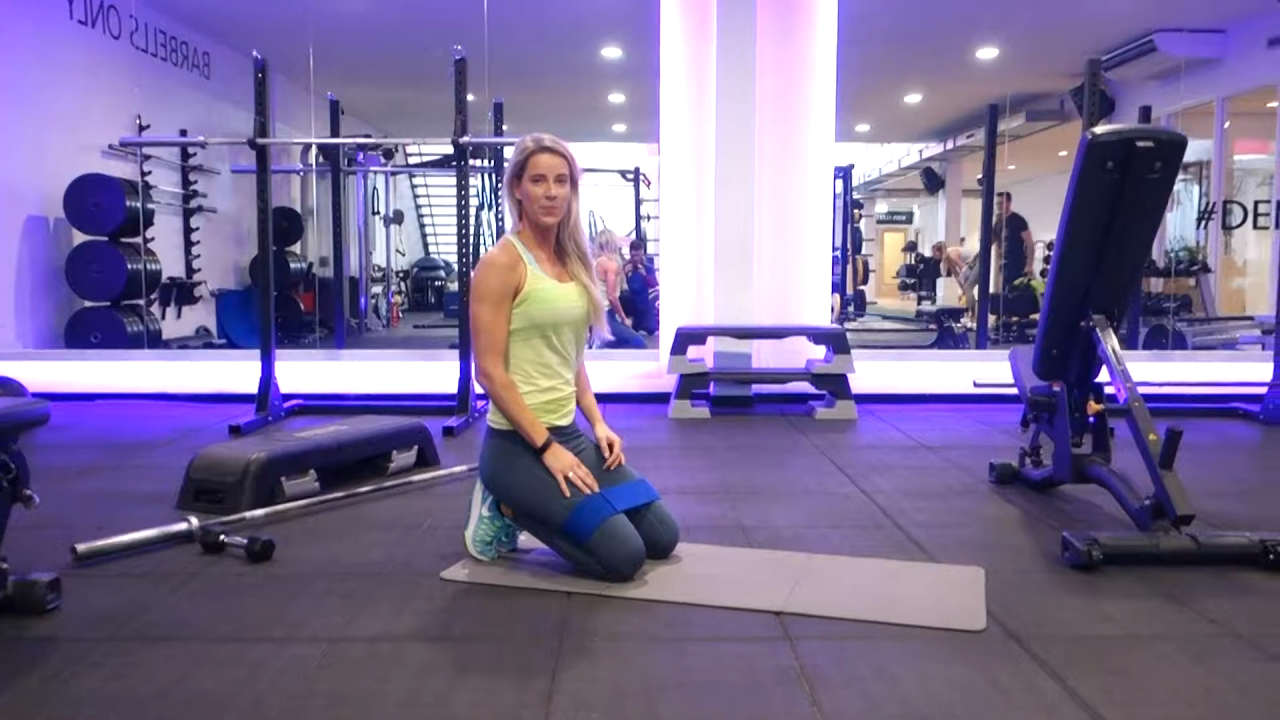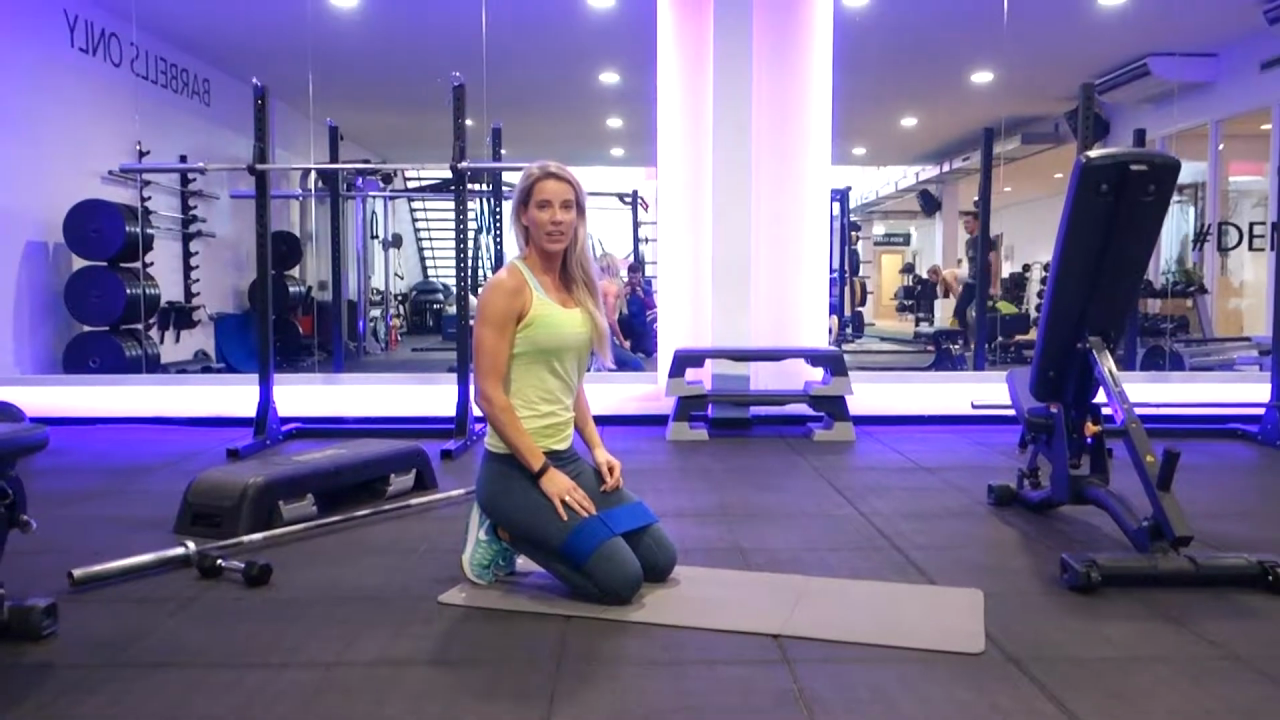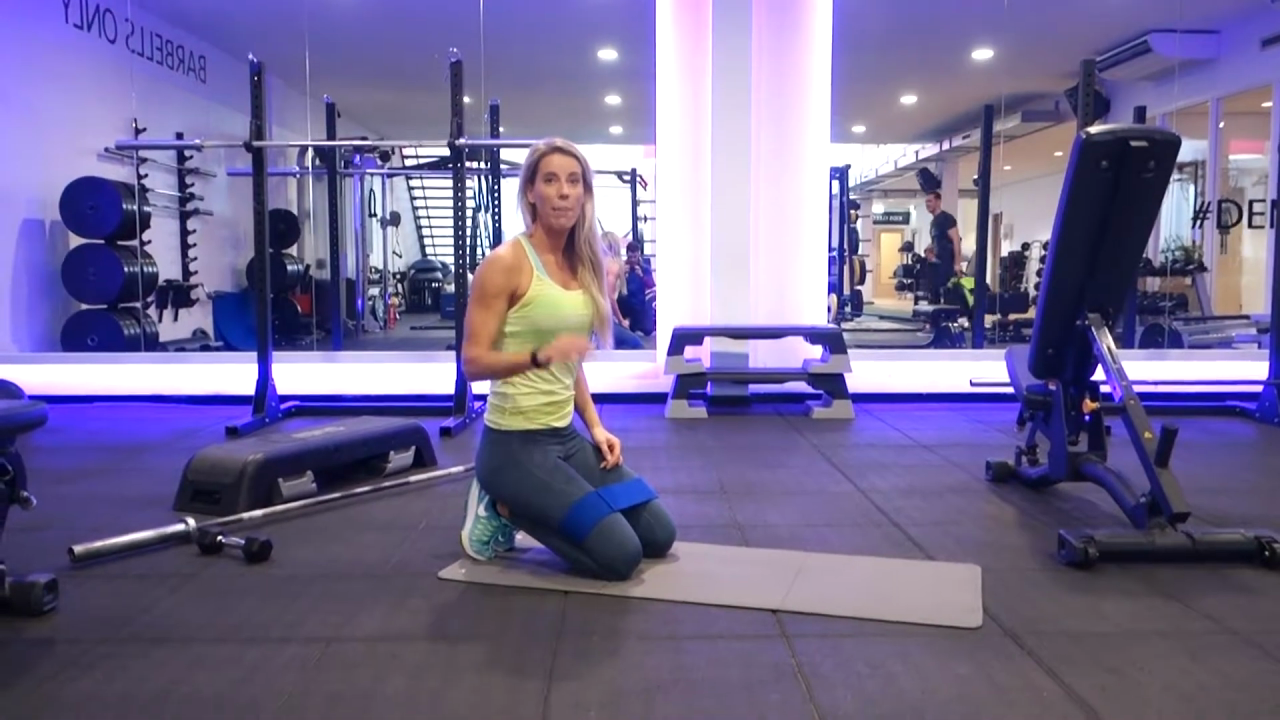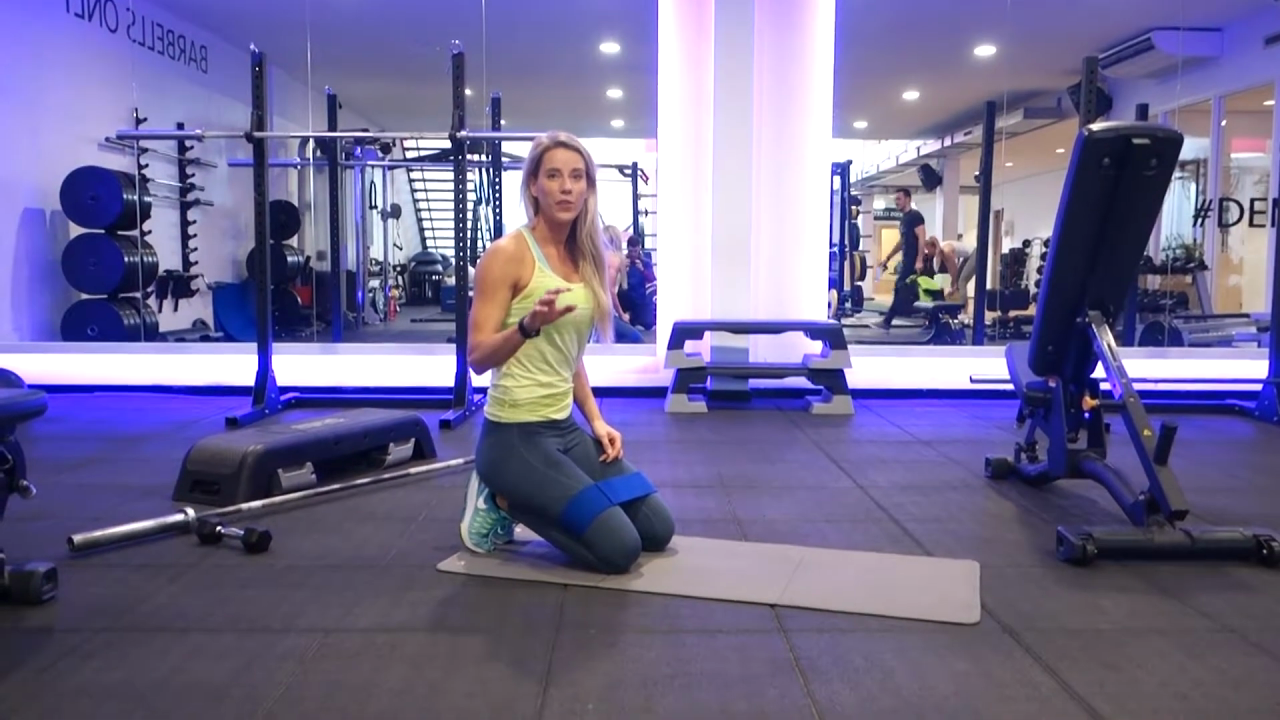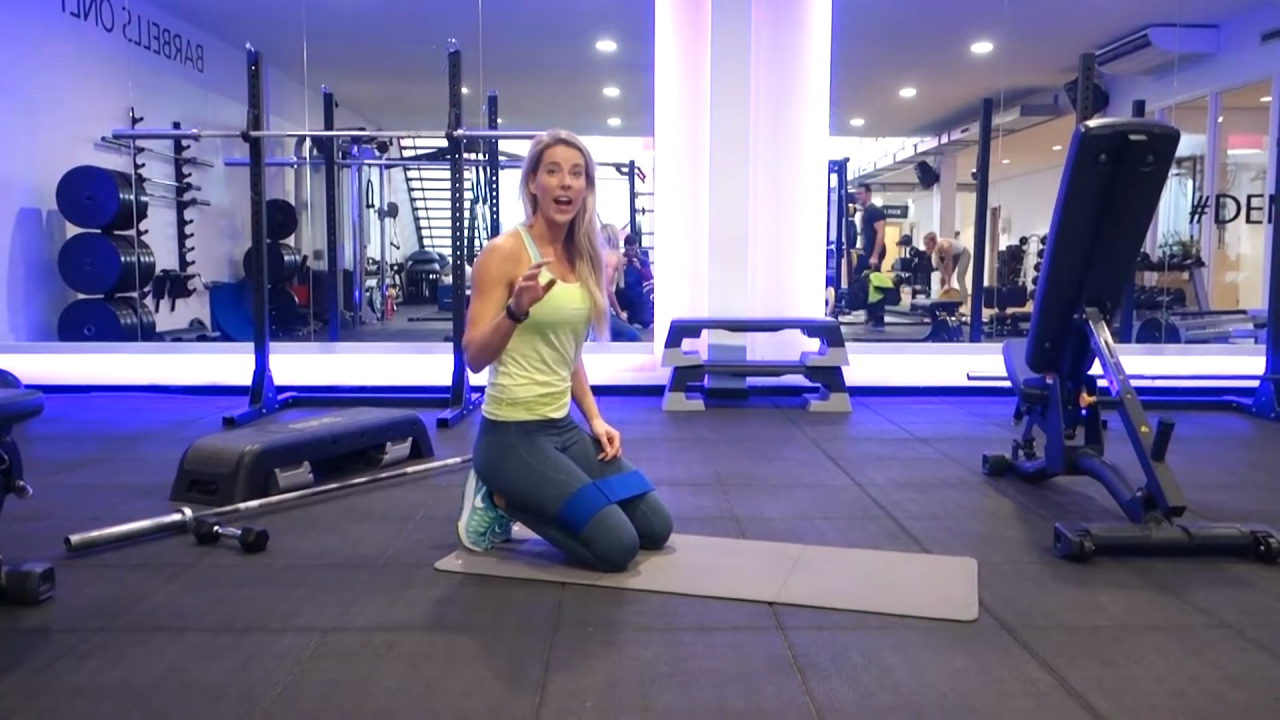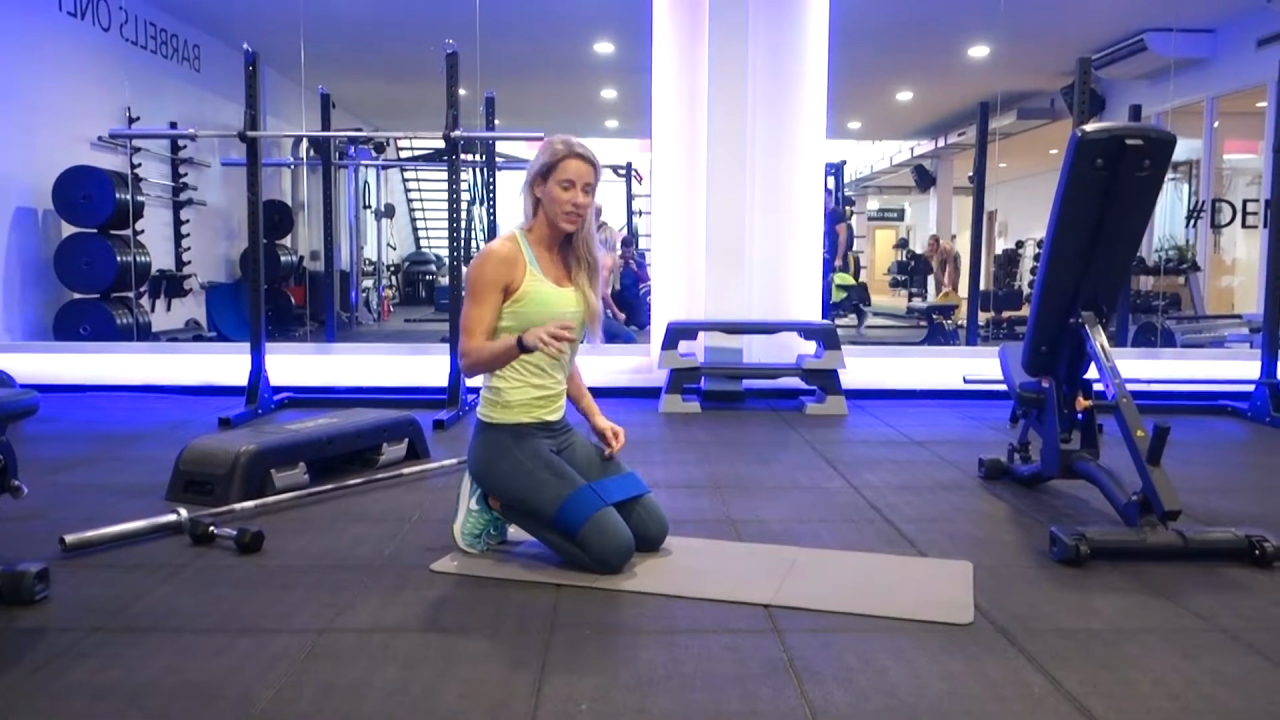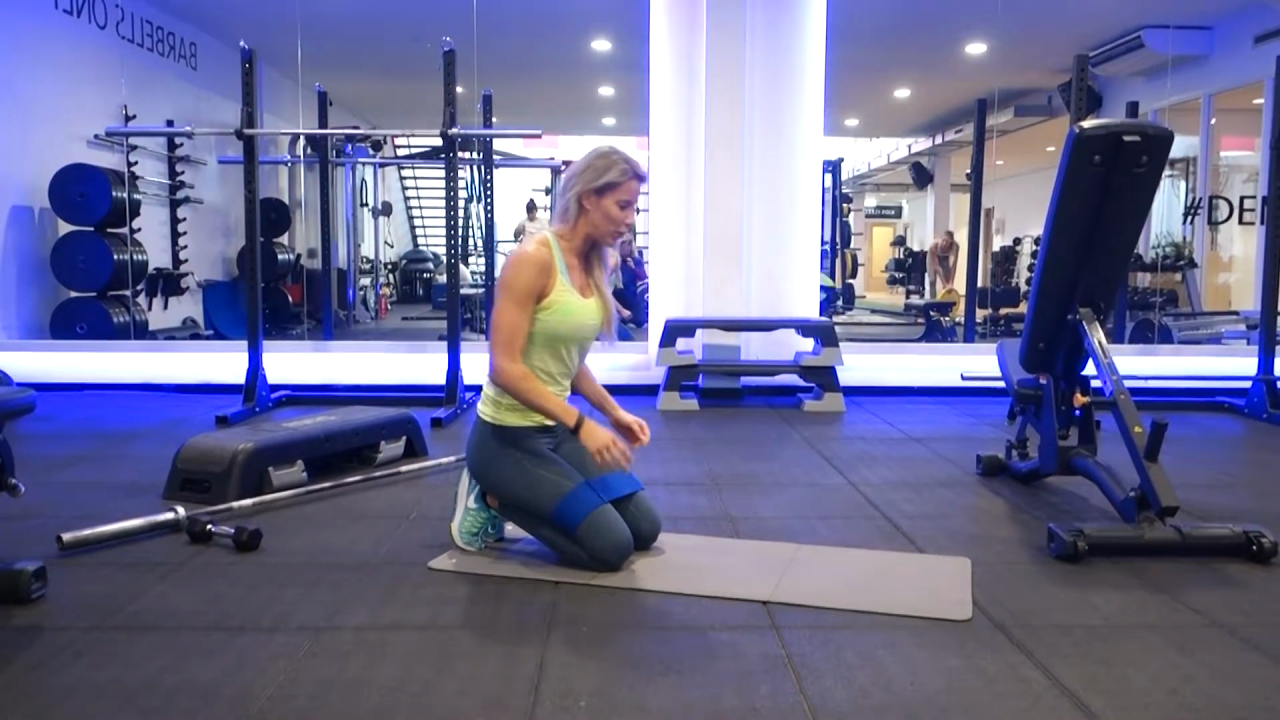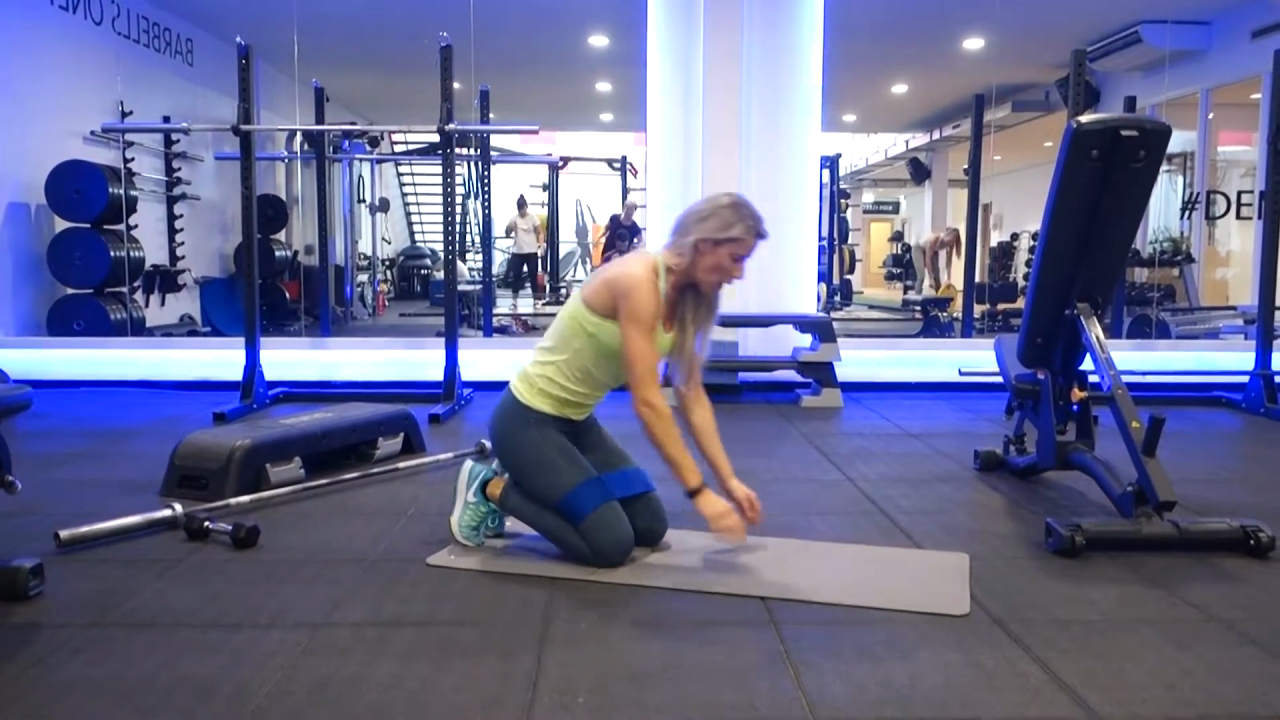
dt=0.4s
person 1, frame 1
left shoulder: (572, 260)
right shoulder: (502, 262)
right elbow: (489, 371)
left wrist: (597, 423)
right wrist: (545, 449)
left hip: (568, 432)
right hip: (518, 444)
left knee: (661, 538)
right knee: (622, 557)
left ankle: (527, 508)
right ankle: (505, 514)
person 1, frame 2
left shoulder: (577, 285)
right shoulder: (507, 286)
right elbow: (489, 395)
left wrist: (596, 447)
right wrist: (542, 472)
left hip: (565, 456)
right hip: (515, 467)
left knee: (659, 560)
right knee: (620, 579)
left ankle: (522, 530)
right ankle: (503, 536)
person 1, frame 3
left shoulder: (582, 264)
right shoulder: (505, 263)
right elbow: (473, 363)
left wrist: (595, 426)
right wrist: (538, 355)
left hip: (566, 436)
right hip: (514, 443)
left knee: (659, 536)
right knee: (620, 555)
left ankle: (524, 508)
right ankle: (502, 513)
person 1, frame 4
left shoulder: (585, 258)
right shoulder: (507, 254)
right elbow: (478, 357)
left wrist: (595, 419)
right wrist: (528, 324)
left hip: (566, 428)
right hip: (514, 435)
left knee: (657, 530)
right knee: (618, 548)
left ankle: (523, 500)
right ankle: (501, 504)
person 1, frame 5
left shoulder: (583, 258)
right shoulder: (504, 252)
right elbow: (474, 356)
left wrist: (594, 419)
right wrist: (517, 309)
left hip: (564, 428)
right hip: (511, 433)
left knee: (655, 528)
right knee: (616, 547)
left ankle: (524, 499)
right ankle: (499, 502)
person 1, frame 6
left shoulder: (578, 261)
right shoulder: (501, 256)
right elbow: (469, 357)
left wrist: (594, 417)
right wrist: (525, 340)
left hip: (559, 430)
right hip: (506, 437)
left knee: (651, 531)
right knee: (612, 549)
left ankle: (515, 499)
right ankle: (494, 505)
person 1, frame 7
left shoulder: (594, 264)
right shoulder: (533, 260)
right elbow: (505, 369)
left wrist: (615, 412)
right wrist: (580, 426)
left hip: (550, 428)
right hip: (506, 439)
left knee: (645, 529)
right knee: (610, 546)
left ankle: (512, 496)
right ankle: (491, 501)
person 1, frame 8
left shoulder: (683, 295)
right shoulder: (637, 281)
left elbow: (691, 393)
right elbow: (648, 402)
left wrist: (729, 479)
right wrist: (699, 491)
left hip: (572, 419)
right hip: (526, 418)
left knee: (649, 528)
right knee: (610, 545)
left ankle: (521, 477)
right ankle: (492, 491)
